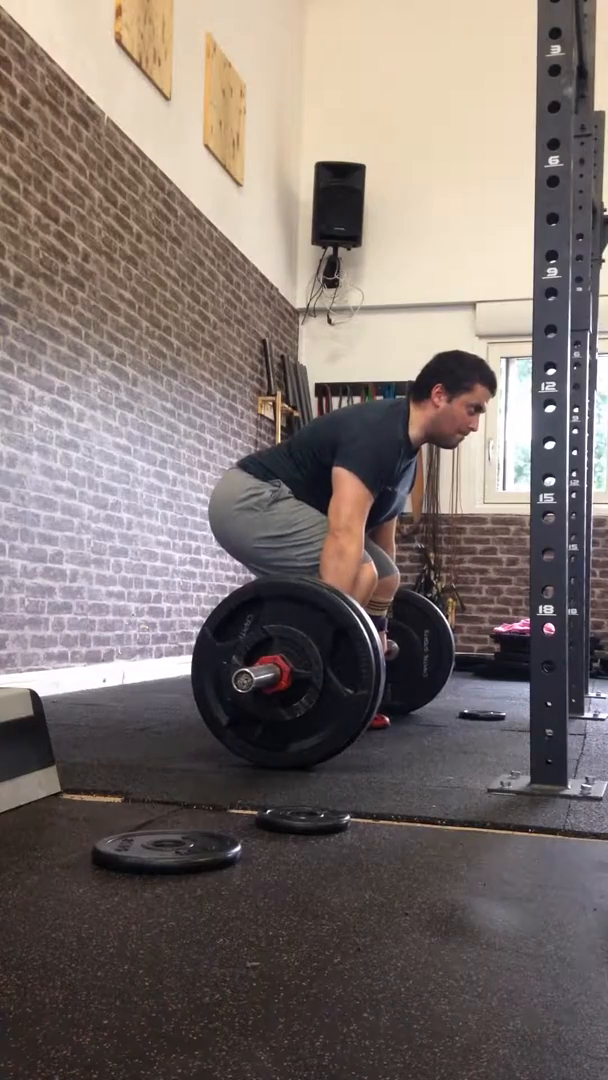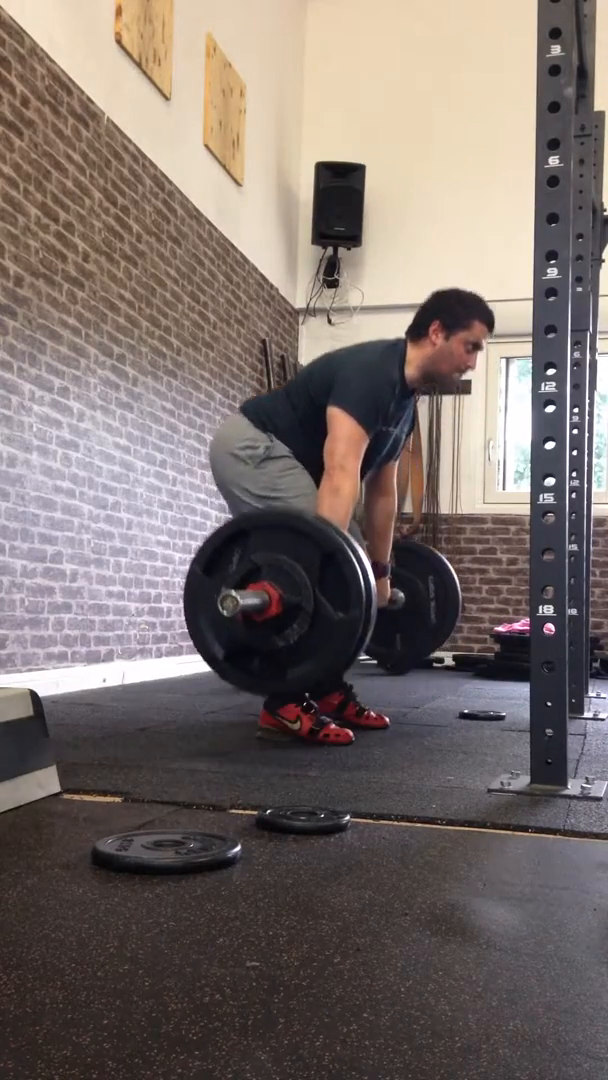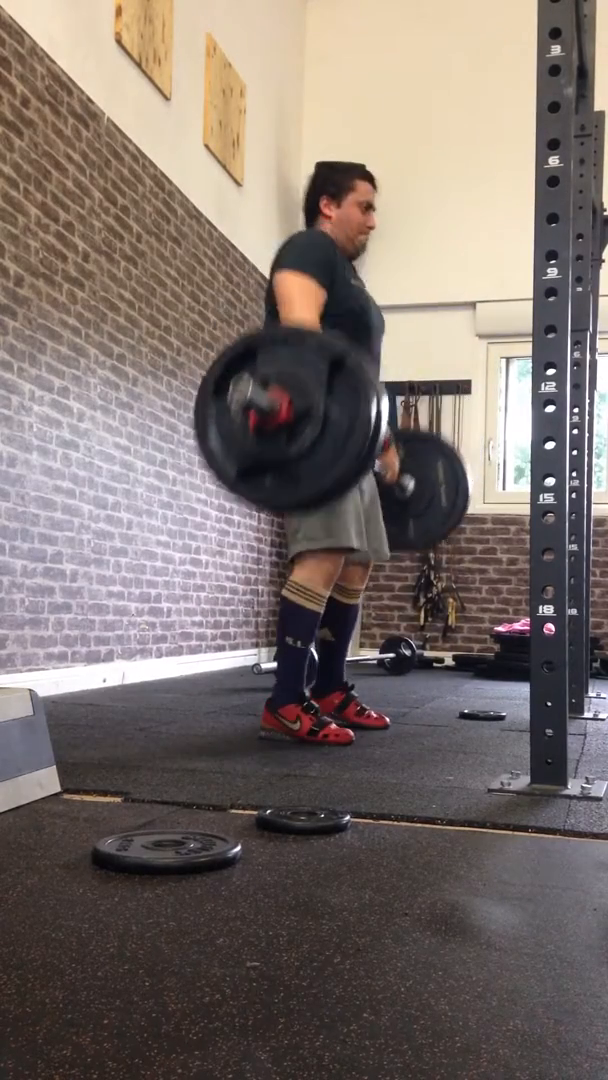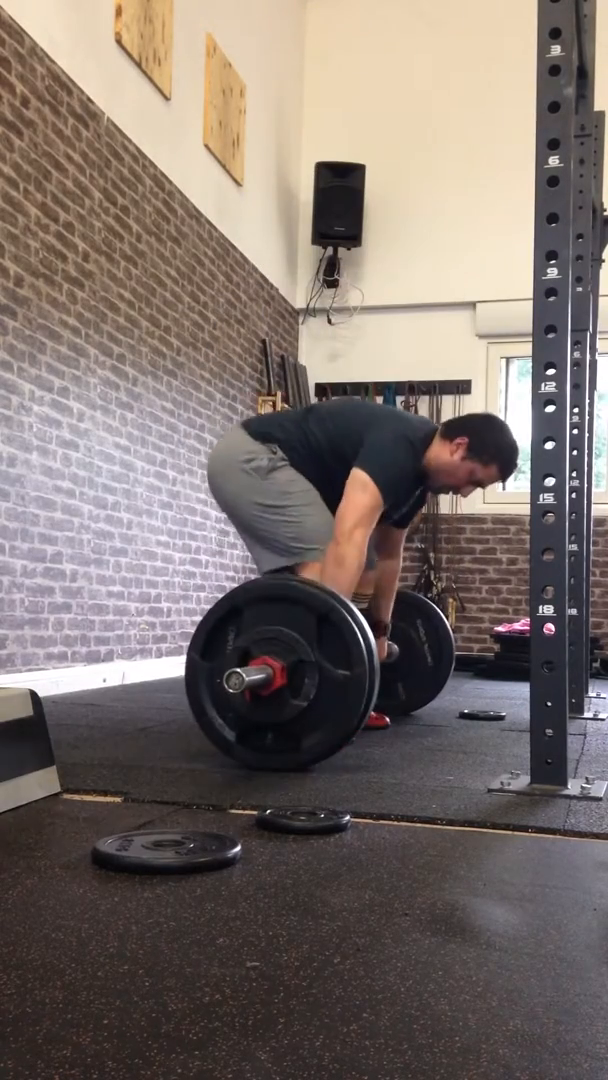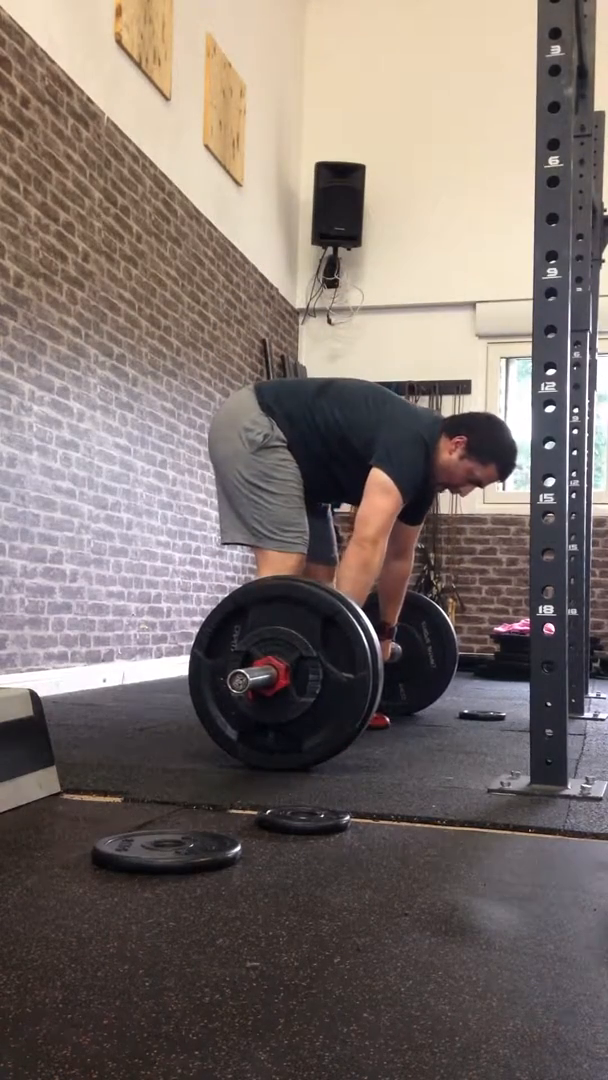
dt=1s
person 1, frame 1
left shoulder: (404, 449)
right shoulder: (376, 433)
left elbow: (381, 537)
right elbow: (344, 534)
left wrist: (378, 629)
left hip: (273, 504)
right hip: (249, 499)
left knee: (384, 578)
right knee: (357, 573)
person 1, frame 2
left shoulder: (403, 396)
right shoulder: (371, 373)
left elbow: (382, 490)
right elbow: (341, 474)
left wrist: (381, 570)
left hip: (282, 457)
right hip: (251, 447)
left ankle: (329, 692)
right ankle: (284, 705)
person 1, frame 3
left shoulder: (344, 272)
right shoulder: (311, 250)
right elbow: (299, 317)
left wrist: (382, 442)
left knee: (356, 563)
right knee: (325, 554)
left ankle: (330, 691)
right ankle: (285, 703)
person 1, frame 4
left shoulder: (417, 475)
right shoulder: (400, 446)
left elbow: (389, 555)
right elbow: (350, 537)
left wrist: (380, 630)
left hip: (267, 467)
right hip: (250, 459)
left knee: (364, 572)
right knee: (328, 565)
person 1, frame 5
left shoulder: (423, 470)
right shoulder: (410, 443)
left elbow: (398, 556)
right elbow: (368, 541)
left wrist: (386, 633)
left hip: (295, 452)
right hip: (253, 425)
left knee: (318, 574)
right knee: (285, 564)
